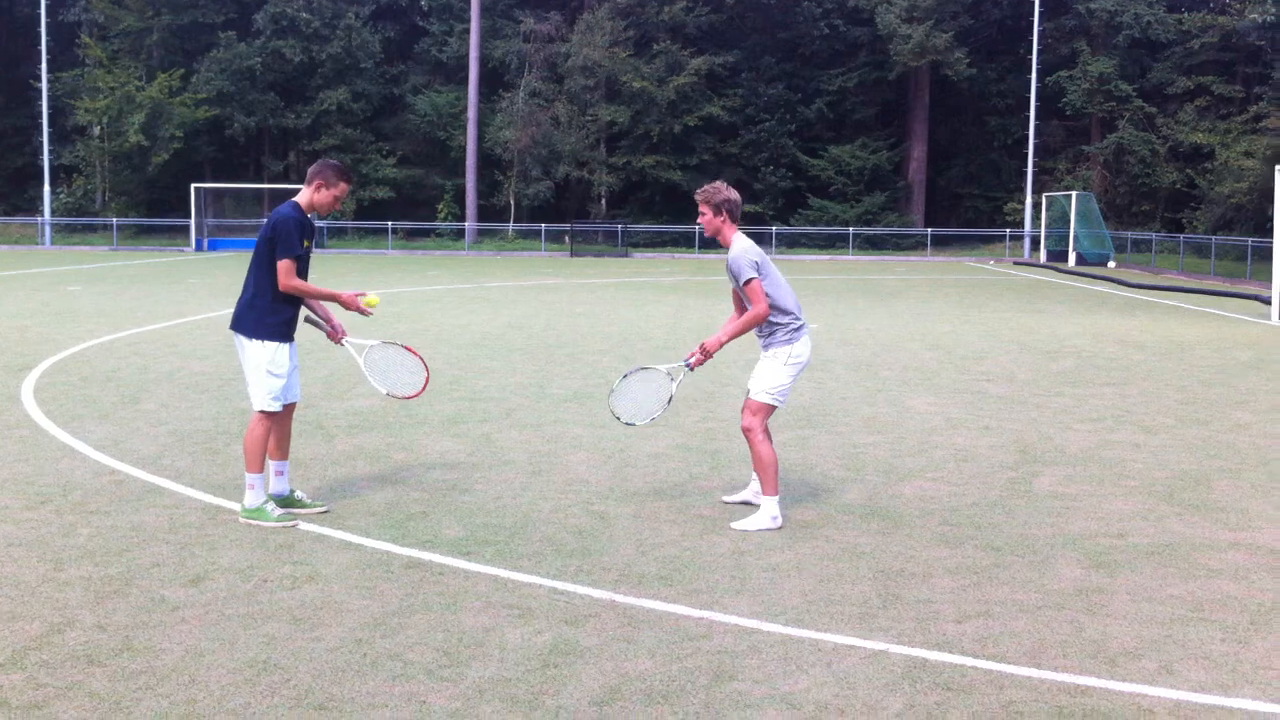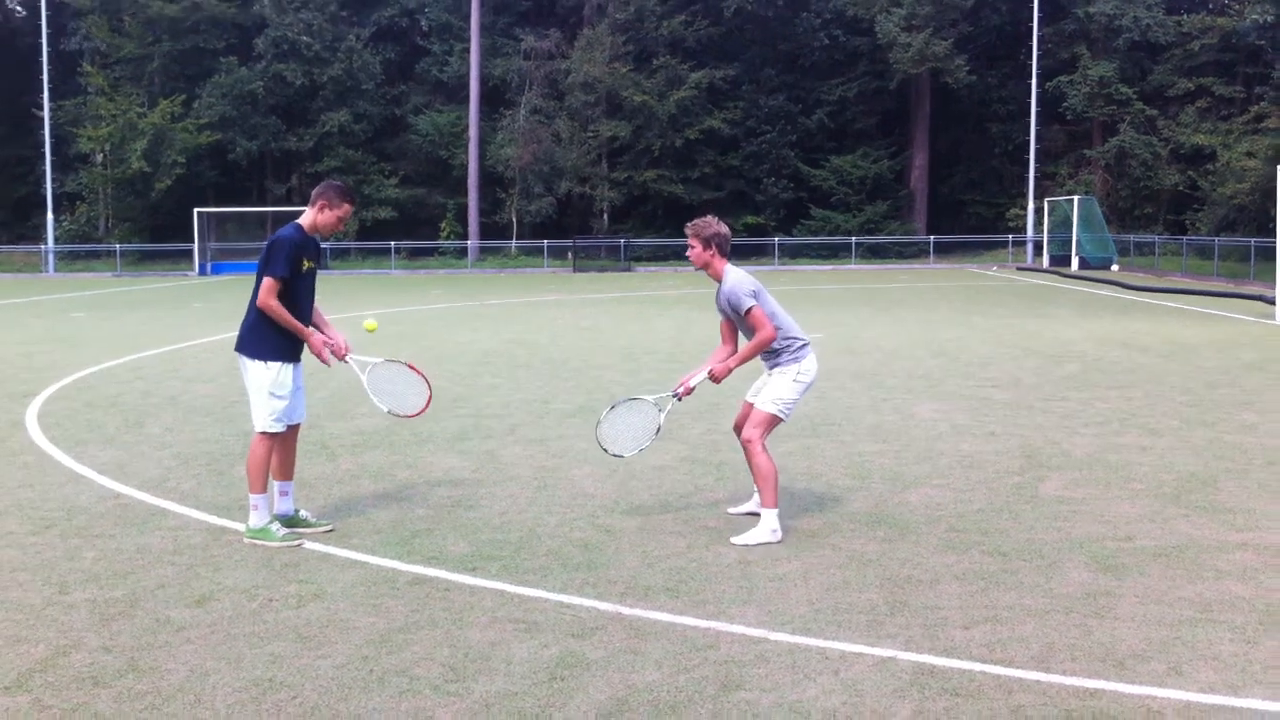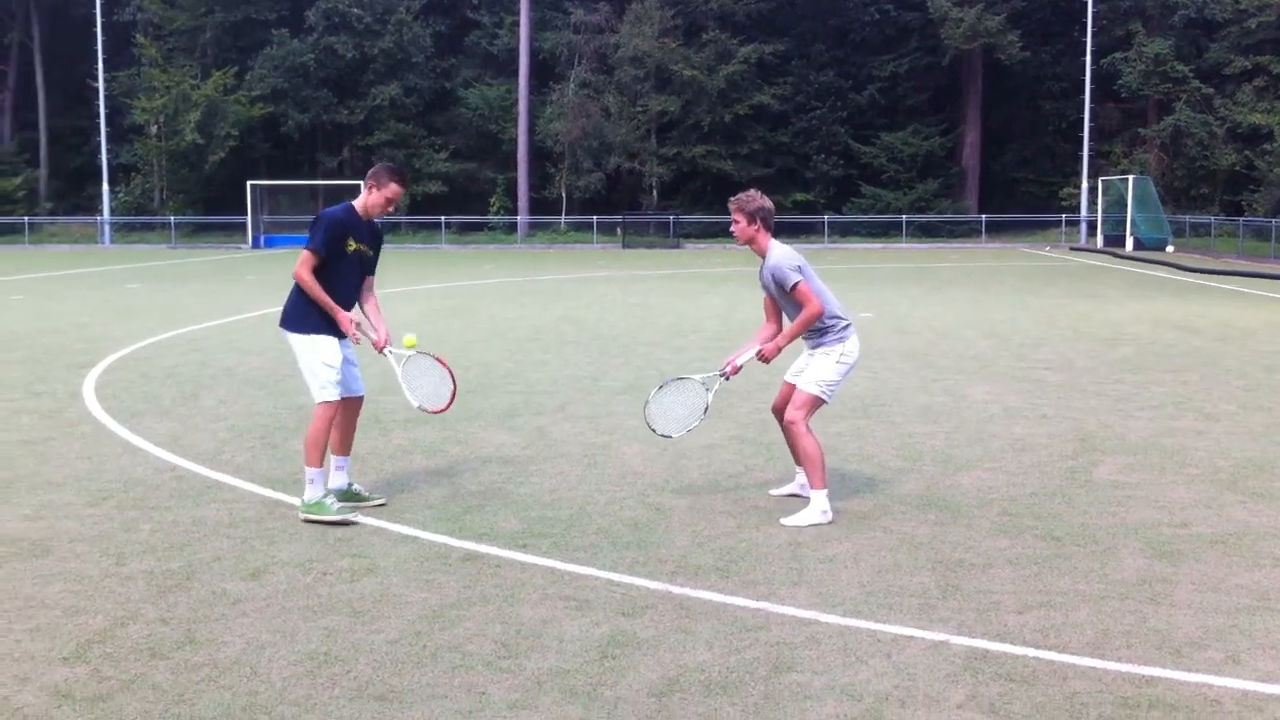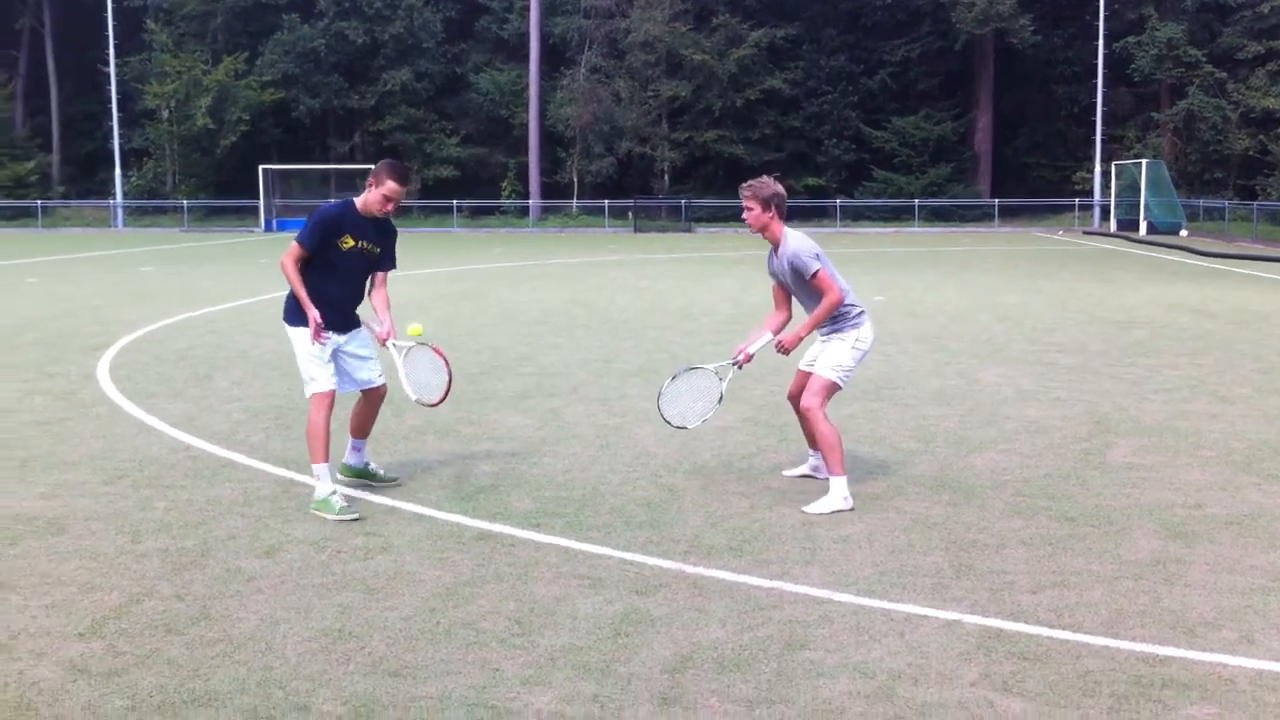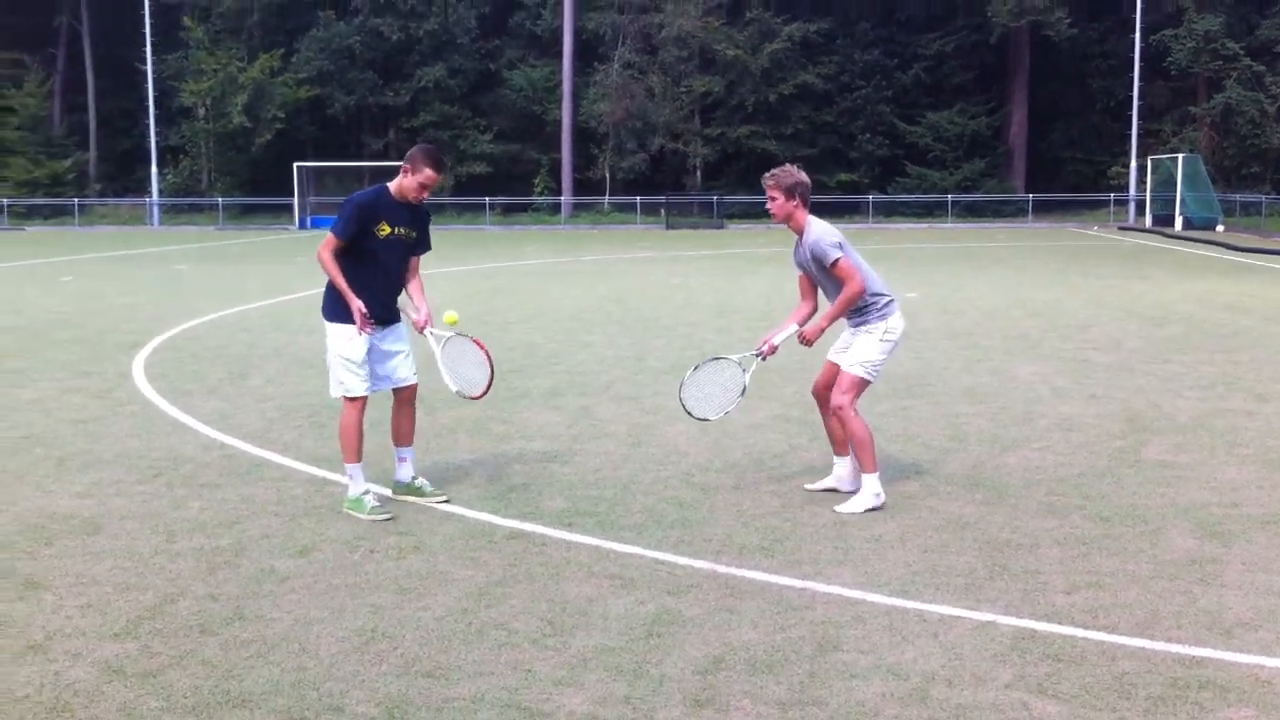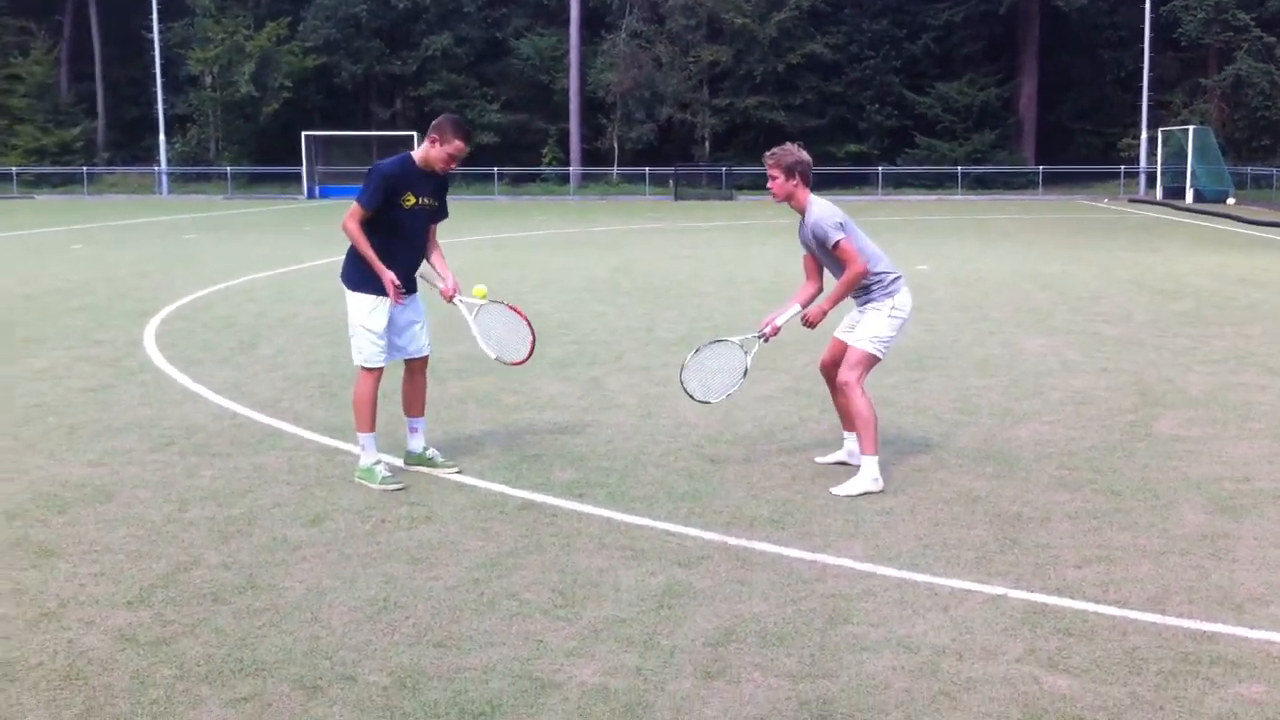
dt=0.4s
person 1, frame 1
left shoulder: (303, 223)
right shoulder: (287, 219)
right elbow: (287, 283)
left wrist: (328, 319)
right wrist: (339, 298)
left hip: (279, 332)
right hip: (261, 331)
left knee: (286, 408)
right knee: (266, 410)
left ankle: (280, 490)
right ankle: (253, 501)
person 1, frame 2
left shoulder: (312, 246)
right shoulder: (286, 240)
right elbow: (266, 300)
left wrist: (330, 333)
right wrist: (308, 336)
left hip: (286, 353)
right hip: (265, 352)
left knee: (289, 429)
right knee: (268, 431)
left ankle: (285, 511)
right ankle: (257, 522)
person 1, frame 3
left shoulder: (373, 234)
right shoulder: (333, 219)
left elbow: (365, 290)
right elbow: (302, 272)
left wrist: (379, 327)
right wrist: (338, 313)
left hip: (334, 328)
right hip: (308, 325)
left knee: (353, 399)
right knee: (328, 403)
left ankle: (339, 484)
right ankle: (313, 496)
person 1, frame 4
left shoulder: (386, 232)
right shoulder: (329, 216)
left elbow: (378, 285)
right elbow: (289, 261)
left wrist: (386, 322)
right wrist: (309, 308)
left hip: (347, 323)
right hip: (308, 321)
left knee: (375, 389)
right knee: (324, 394)
left ankle: (354, 461)
right ankle: (323, 490)
person 1, frame 5
left shoulder: (419, 216)
right shoulder: (363, 203)
left elbow: (411, 272)
right elbow: (326, 252)
left wrist: (421, 307)
right wrist: (352, 299)
left hip: (389, 318)
right hip: (347, 316)
left knee: (407, 390)
right knee: (356, 398)
left ankle: (405, 477)
right ankle: (356, 491)
person 1, frame 6
left shoulder: (438, 183)
right shoulder: (389, 172)
right elbow: (351, 223)
left wrist: (446, 275)
right wrist: (382, 271)
left hip: (406, 287)
right hip: (369, 285)
left knee: (418, 361)
right knee: (372, 368)
left ankle: (416, 447)
right ankle: (367, 460)
person 2, frame 1
left shoulder: (739, 254)
right shoulder: (738, 252)
left elbow: (761, 310)
right elbow: (741, 313)
left wrist: (721, 341)
right wrist: (709, 346)
left hip: (785, 345)
right hip: (779, 344)
left knee: (751, 425)
right knee: (752, 418)
left ankle: (770, 511)
right ankle: (758, 488)
person 2, frame 2
left shoulder: (735, 285)
right shoulder: (723, 291)
left elbow: (767, 334)
right elbow: (728, 346)
left wrist: (729, 367)
right wrist: (694, 377)
left hip: (794, 363)
right hip: (780, 364)
left knee: (753, 437)
right knee: (742, 427)
left ankle: (770, 524)
right ankle: (762, 498)
person 2, frame 3
left shoulder: (779, 260)
right shoulder: (766, 267)
left elbow: (815, 309)
right elbow: (773, 324)
left wrist: (779, 345)
right wrist: (741, 355)
left hip: (835, 344)
right hip: (819, 345)
left knee: (795, 417)
right knee: (781, 409)
left ankle: (819, 505)
right ankle: (804, 479)
person 2, frame 4
left shoulder: (797, 248)
right shoulder: (774, 258)
left elbow: (835, 296)
right elbow: (782, 312)
left wrist: (799, 335)
right wrist: (753, 344)
left hip: (850, 331)
right hip: (829, 333)
left knee: (812, 405)
right knee: (797, 396)
left ankle: (839, 491)
right ankle: (818, 461)
person 2, frame 5
left shoulder: (819, 237)
right shoulder: (801, 247)
left elbow: (856, 286)
right elbow: (808, 303)
left wrist: (821, 326)
right wrist: (777, 336)
left hip: (878, 321)
right hip: (859, 323)
left knee: (841, 402)
right knee: (822, 391)
left ankle: (871, 489)
right ankle: (844, 473)
person 2, frame 6
left shoulder: (820, 217)
right shoulder: (806, 225)
left elbow: (858, 267)
right elbow: (813, 283)
left wrist: (824, 308)
right wrist: (778, 316)
left hip: (886, 299)
right hip: (869, 301)
left knee: (849, 379)
right knee: (830, 366)
left ankle: (870, 471)
right ankle: (853, 446)
